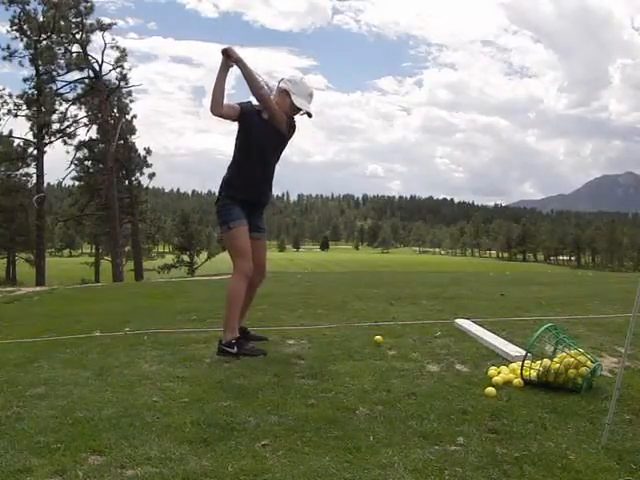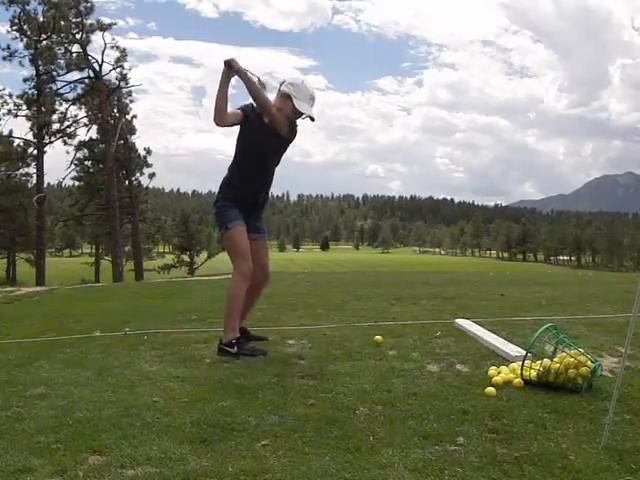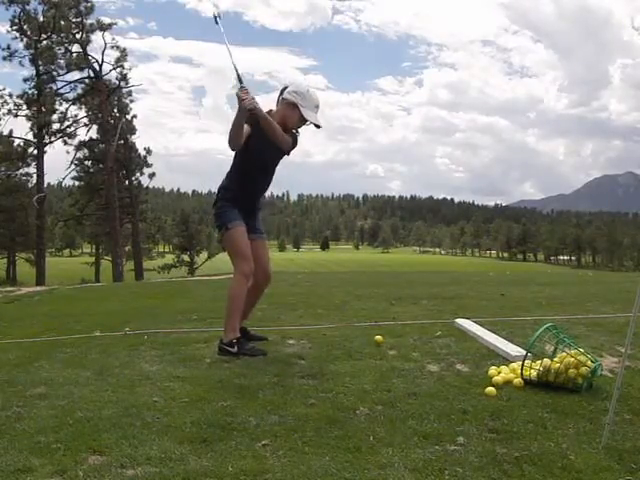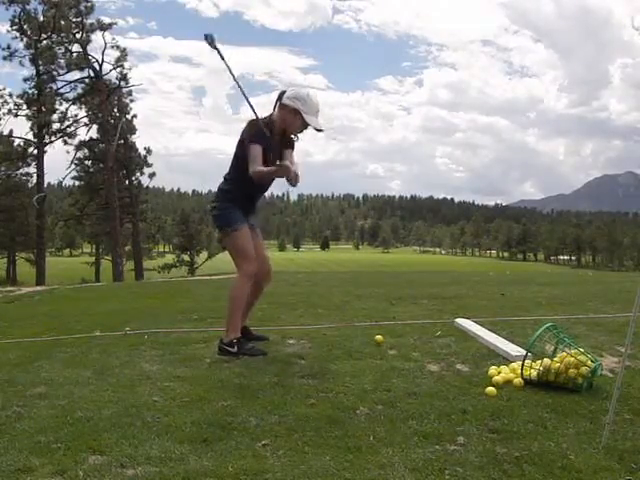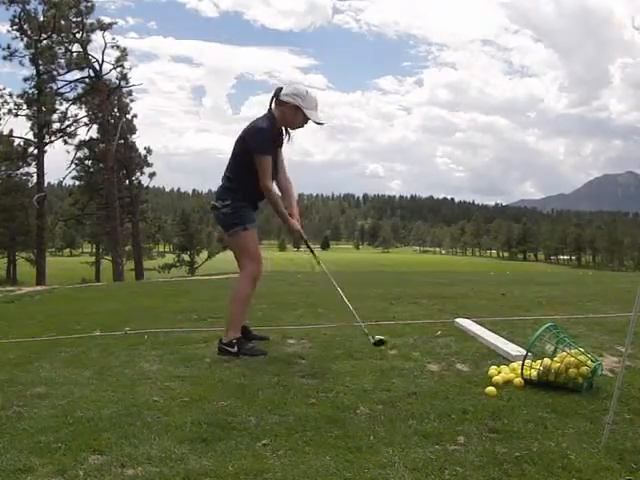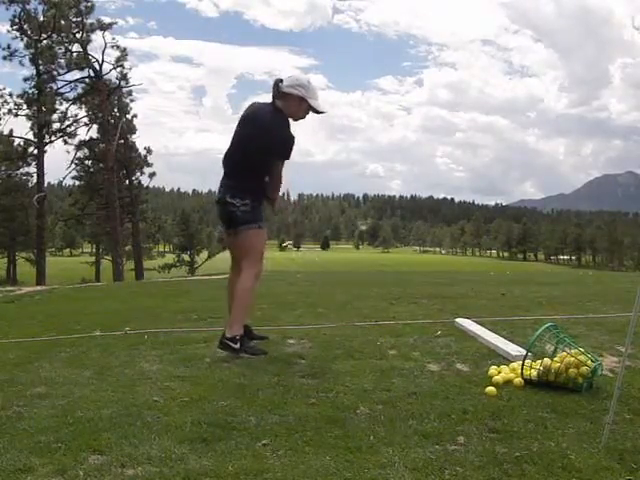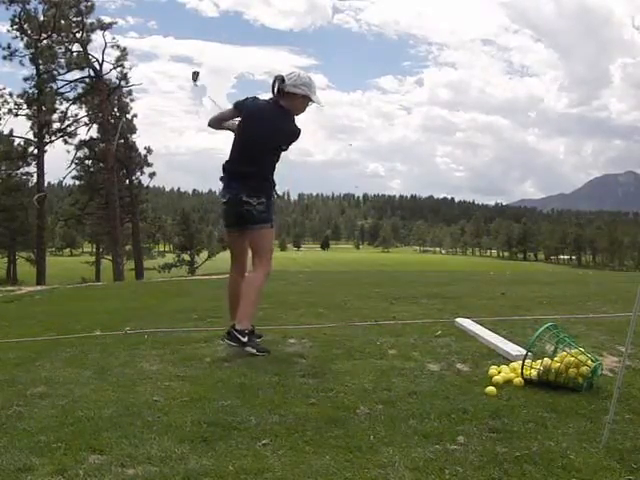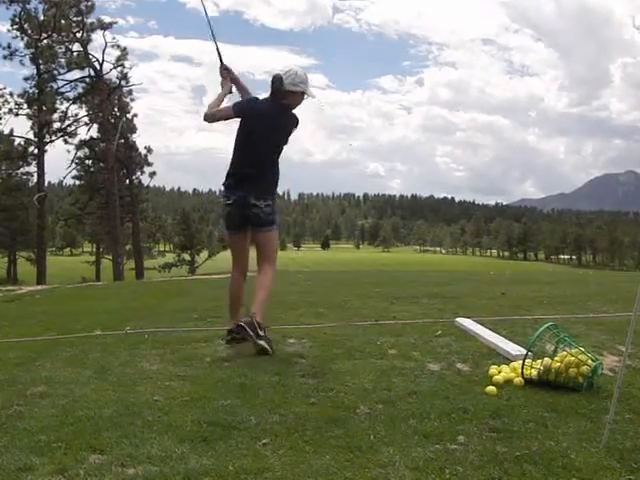
dt=0.3s
person 1, frame 1
left shoulder: (288, 127)
right shoulder: (248, 111)
left elbow: (264, 100)
right elbow: (217, 109)
left wrist: (240, 62)
right wrist: (225, 66)
left hip: (256, 207)
right hip: (232, 201)
left knee: (258, 273)
right knee: (244, 268)
left ankle: (237, 327)
right ankle: (228, 340)
person 1, frame 2
left shoulder: (289, 130)
right shoulder: (249, 113)
left elbow: (268, 109)
right elbow: (221, 119)
left wrist: (242, 73)
right wrist: (226, 76)
left hip: (255, 208)
right hip: (230, 202)
left knee: (261, 275)
right knee: (244, 269)
left ankle: (238, 327)
right ankle: (229, 340)
person 1, frame 3
left shoulder: (290, 137)
right shoulder: (251, 119)
left elbow: (280, 141)
right elbow: (234, 144)
left wrist: (259, 111)
right wrist: (242, 112)
left hip: (251, 210)
right hip: (229, 204)
left knee: (263, 275)
right knee: (245, 269)
left ankle: (237, 327)
right ankle: (229, 340)
person 1, frame 4
left shoulder: (286, 139)
right shoulder: (257, 128)
left elbow: (289, 164)
right elbow: (254, 171)
left wrist: (290, 171)
right wrist: (276, 170)
left hip: (246, 209)
right hip: (228, 205)
left knee: (263, 272)
right knee: (248, 269)
left ankle: (239, 327)
right ankle: (230, 340)
person 1, frame 5
left shoulder: (272, 130)
right shoulder: (264, 131)
left elbow: (282, 177)
right elbow: (265, 184)
left wrist: (294, 213)
right wrist: (287, 221)
left hip: (234, 204)
right hip: (235, 205)
left knee: (253, 268)
right knee: (250, 269)
left ankle: (238, 327)
right ankle: (230, 340)
person 1, frame 6
left shoulder: (255, 110)
right shoulder: (282, 134)
right elbow: (274, 181)
right wrist: (271, 199)
left hip: (227, 196)
right hip: (247, 200)
left knee: (239, 266)
right knee: (252, 267)
left ankle: (237, 326)
right ankle: (232, 336)
person 1, frame 7
left shoulder: (252, 105)
right shoulder: (291, 130)
left elbow: (213, 122)
left hip: (230, 193)
right hip: (258, 197)
left knee: (238, 265)
right knee: (262, 265)
left ankle: (236, 326)
right ankle: (242, 326)
person 1, frame 8
left shoulder: (254, 106)
right shoulder: (290, 121)
left elbow: (209, 116)
left wrist: (224, 89)
right wrist: (235, 82)
left hip: (233, 195)
right hip: (262, 199)
left knee: (239, 267)
right knee: (267, 266)
left ankle: (235, 327)
right ankle: (254, 320)
